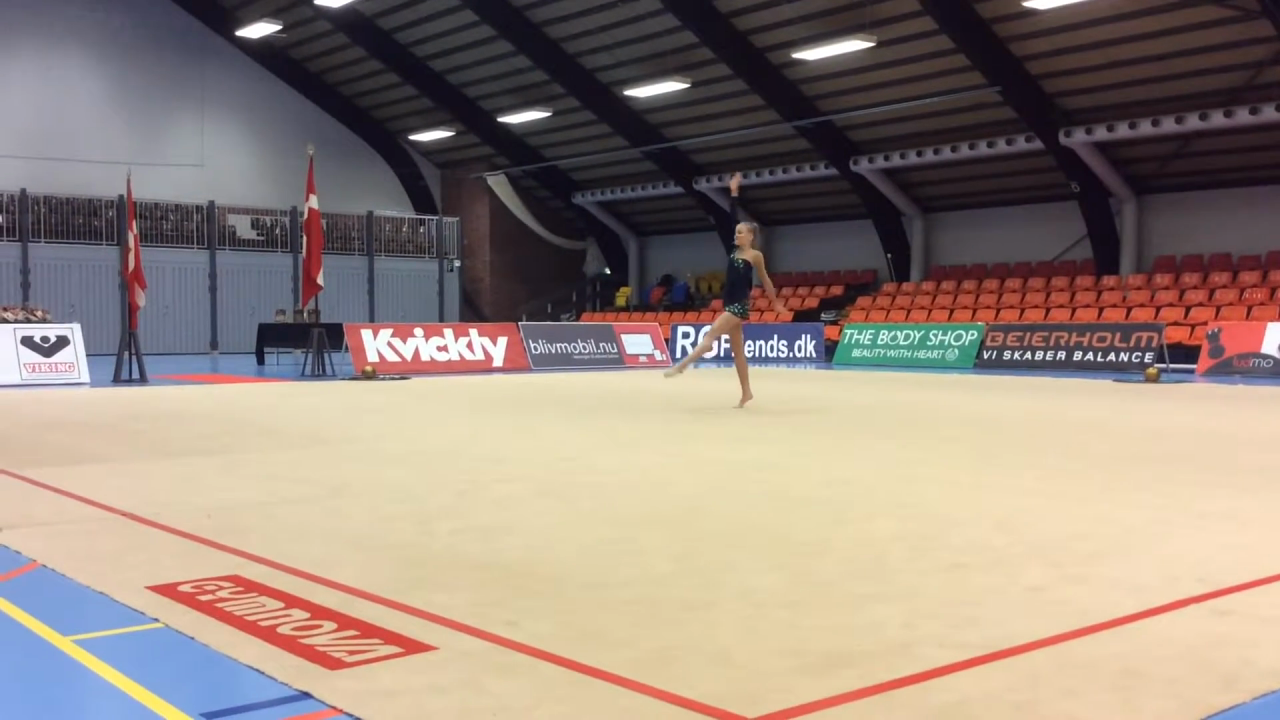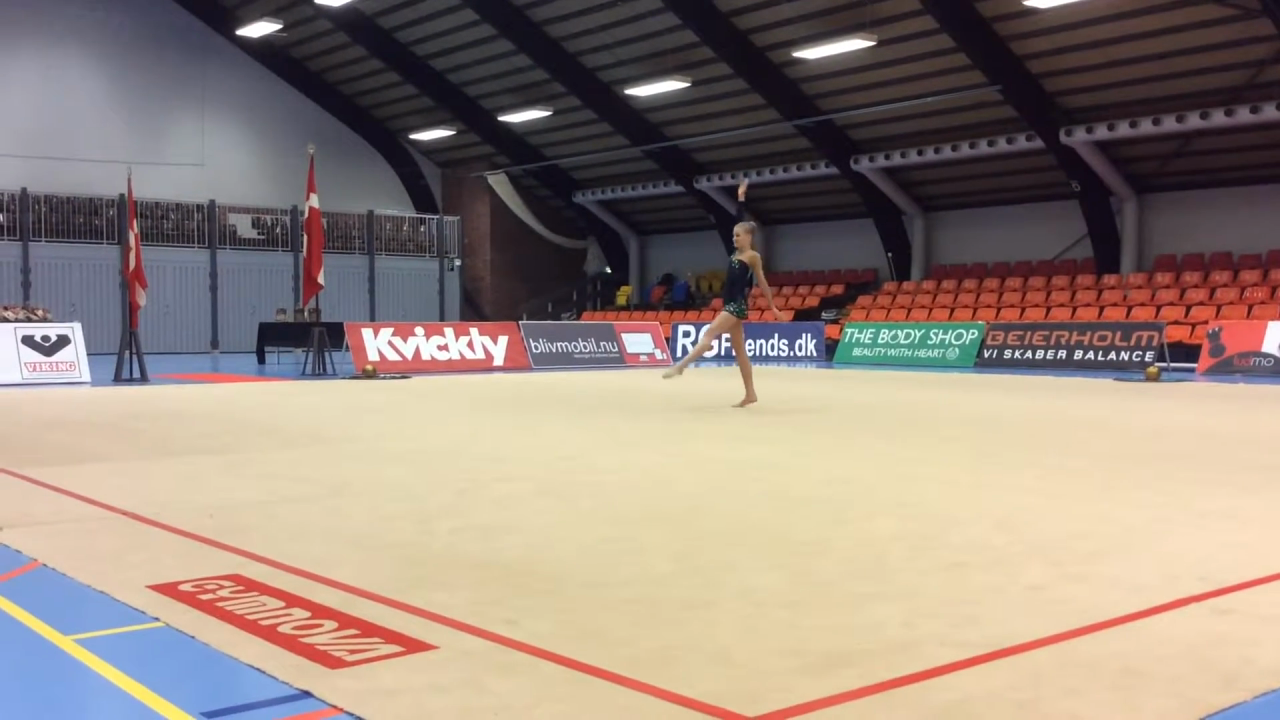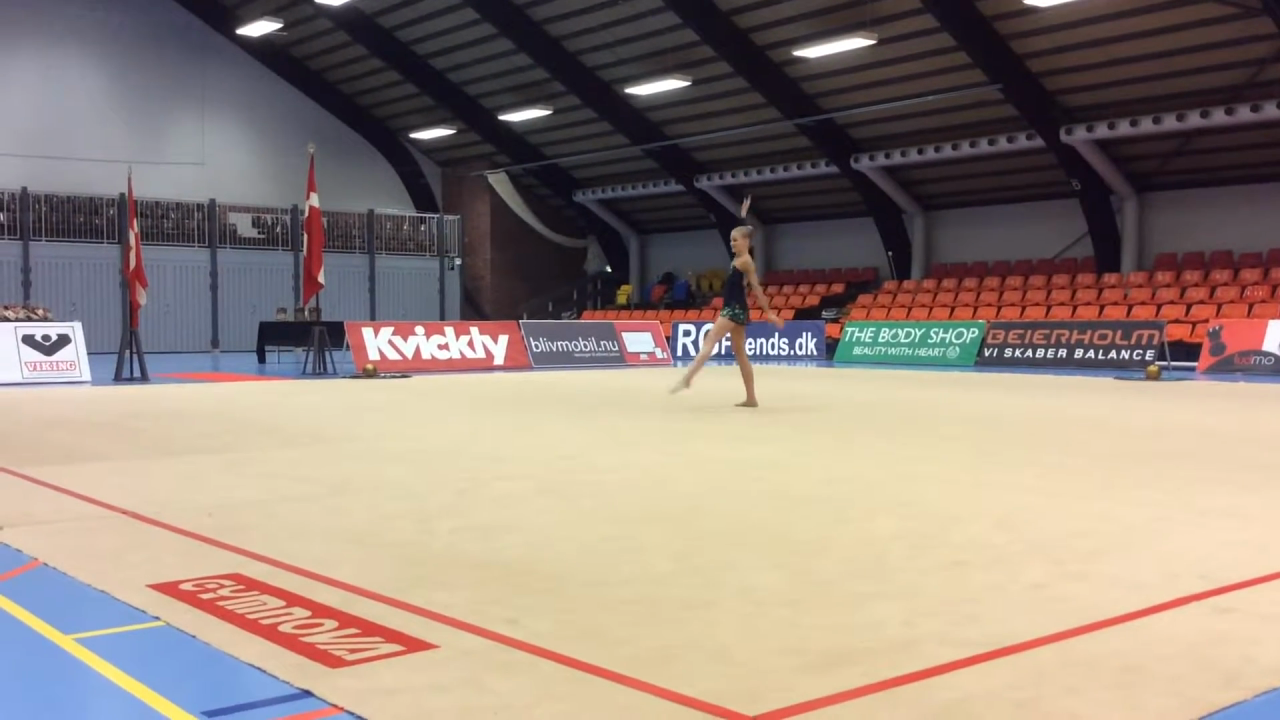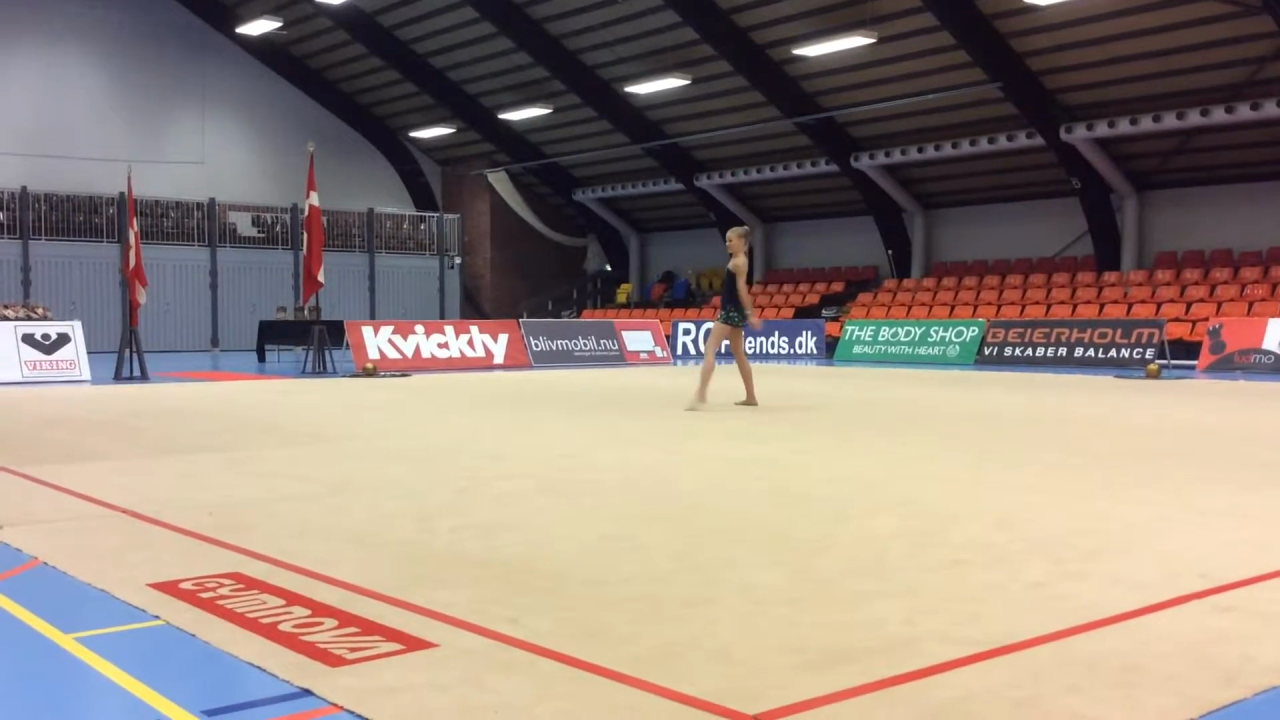
dt=0.1s
person 1, frame 1
left shoulder: (756, 255)
right shoulder: (735, 250)
left elbow: (765, 280)
right elbow: (731, 217)
left wrist: (776, 303)
right wrist: (734, 193)
left hip: (738, 305)
right hip: (731, 304)
left knee: (710, 335)
right knee: (737, 351)
left ankle: (681, 366)
right ankle: (746, 393)
person 1, frame 2
left shoulder: (753, 256)
right shoulder: (738, 251)
left elbow: (761, 282)
right elbow: (740, 220)
left wrist: (772, 306)
right wrist: (741, 197)
left hip: (737, 305)
right hip: (731, 304)
left knee: (709, 334)
right knee: (739, 350)
left ankle: (680, 367)
right ankle: (750, 393)
person 1, frame 3
left shoulder: (746, 260)
right shoulder: (740, 259)
left elbow: (756, 287)
left wrist: (768, 311)
right wrist: (743, 215)
left hip: (735, 309)
right hip: (735, 309)
left knee: (709, 342)
right knee: (740, 354)
left ankle: (686, 379)
right ankle: (751, 398)
person 1, frame 4
left shoulder: (738, 262)
right shoulder: (739, 259)
left elbow: (742, 289)
left wrist: (750, 313)
left hip: (730, 311)
right hip: (735, 312)
left knee: (709, 350)
right knee: (739, 353)
left ankle: (700, 396)
right ankle: (750, 397)
